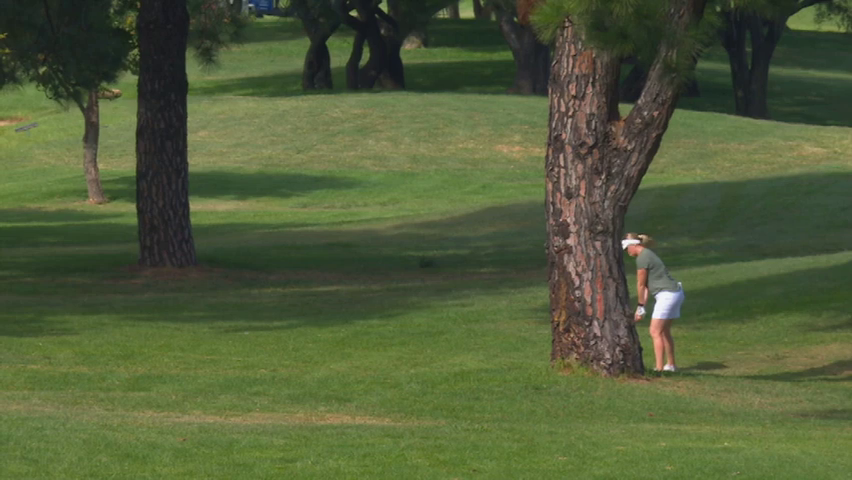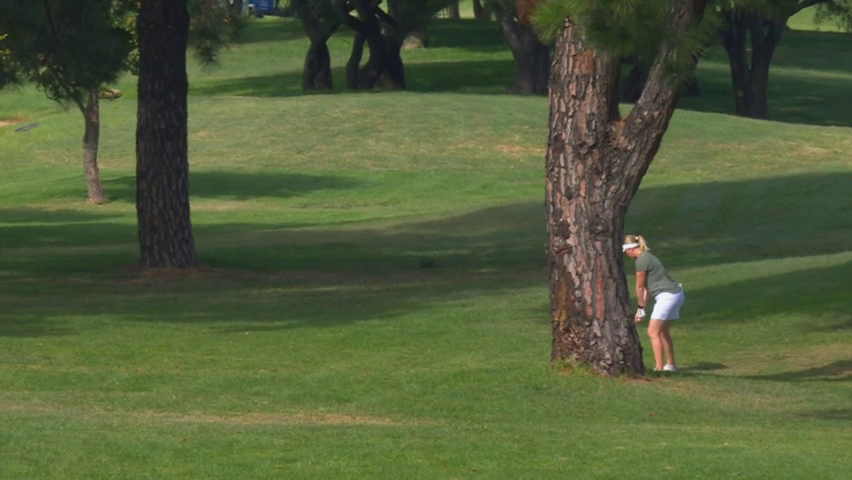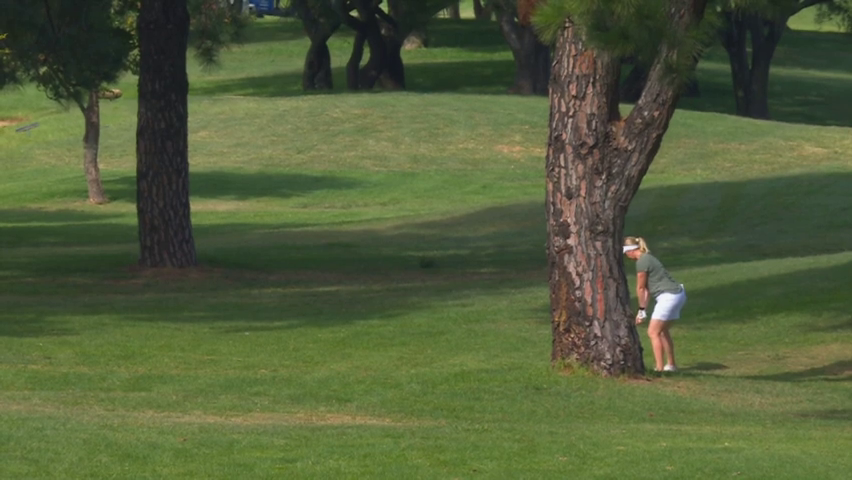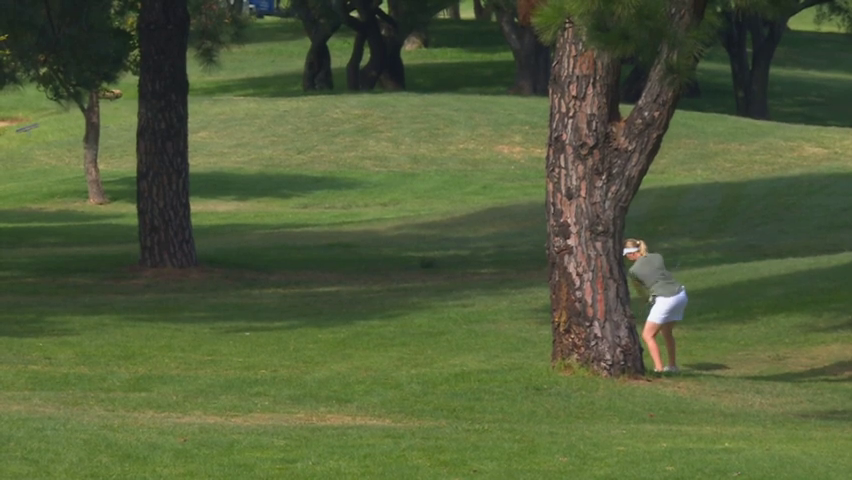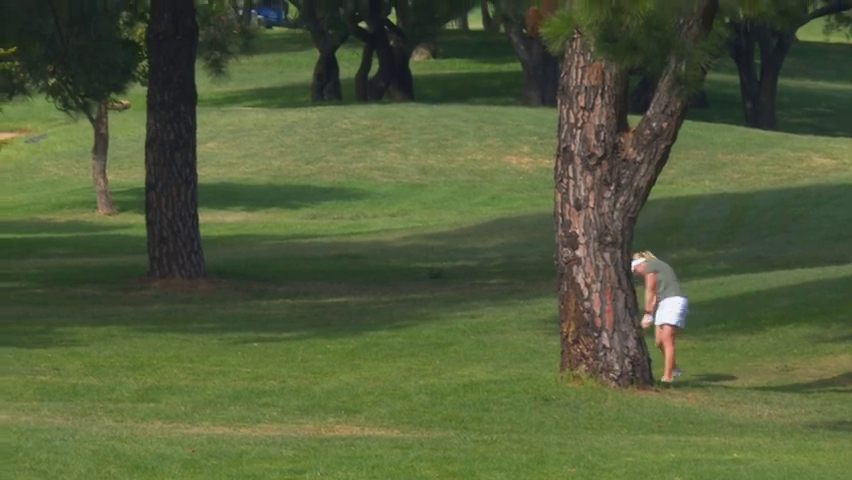
dt=0.7s
person 1, frame 1
left shoulder: (642, 258)
right shoulder: (647, 255)
left elbow: (641, 285)
right elbow: (647, 285)
left wrist: (640, 306)
right wrist: (641, 307)
left hip: (667, 295)
right hip: (674, 293)
left knee: (655, 332)
right knee: (664, 331)
left ankle: (659, 368)
right ankle: (671, 365)
person 1, frame 2
left shoulder: (641, 260)
right shoulder: (646, 256)
left elbow: (640, 287)
right elbow: (646, 287)
left wrist: (640, 308)
right wrist: (642, 308)
left hip: (667, 296)
right hip: (674, 294)
left knee: (653, 332)
right knee: (663, 331)
left ankle: (659, 368)
right ankle: (670, 365)
person 1, frame 3
left shoulder: (641, 262)
right shoulder: (647, 258)
left elbow: (640, 288)
right elbow: (647, 288)
left wrist: (641, 310)
right wrist: (642, 310)
left hip: (669, 297)
right hip: (676, 294)
left knee: (653, 332)
right knee: (662, 331)
left ankle: (659, 369)
right ankle: (671, 365)
person 1, frame 4
left shoulder: (633, 270)
right shoulder: (657, 257)
left elbow: (640, 290)
left wrist: (650, 297)
right wrist: (653, 295)
left hip: (666, 300)
right hip: (680, 295)
left knee: (648, 335)
right knee: (666, 332)
left ankle: (659, 369)
right ankle: (672, 366)
person 1, frame 5
left shoulder: (650, 268)
right shoulder: (655, 267)
left elbow: (650, 293)
right elbow: (655, 296)
left wrist: (647, 314)
right wrist: (651, 313)
left hip: (675, 301)
left knee: (667, 340)
right knee: (659, 341)
left ankle: (667, 378)
right ankle: (674, 369)
